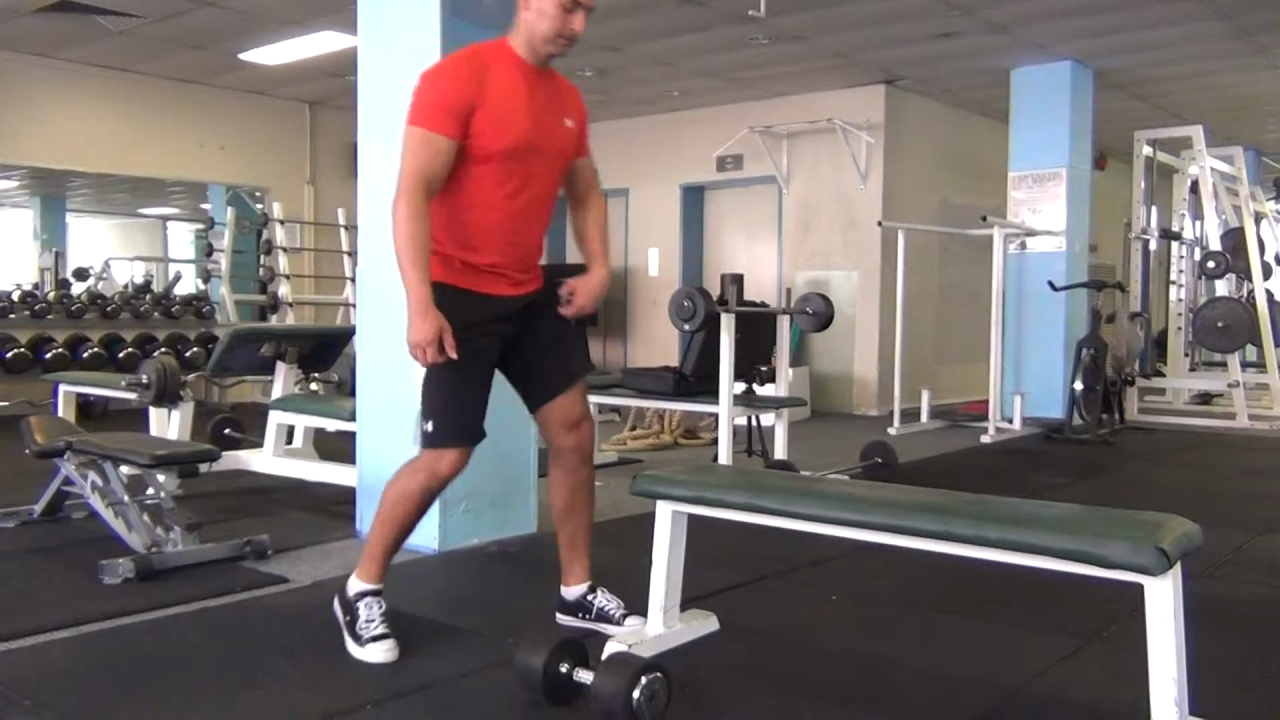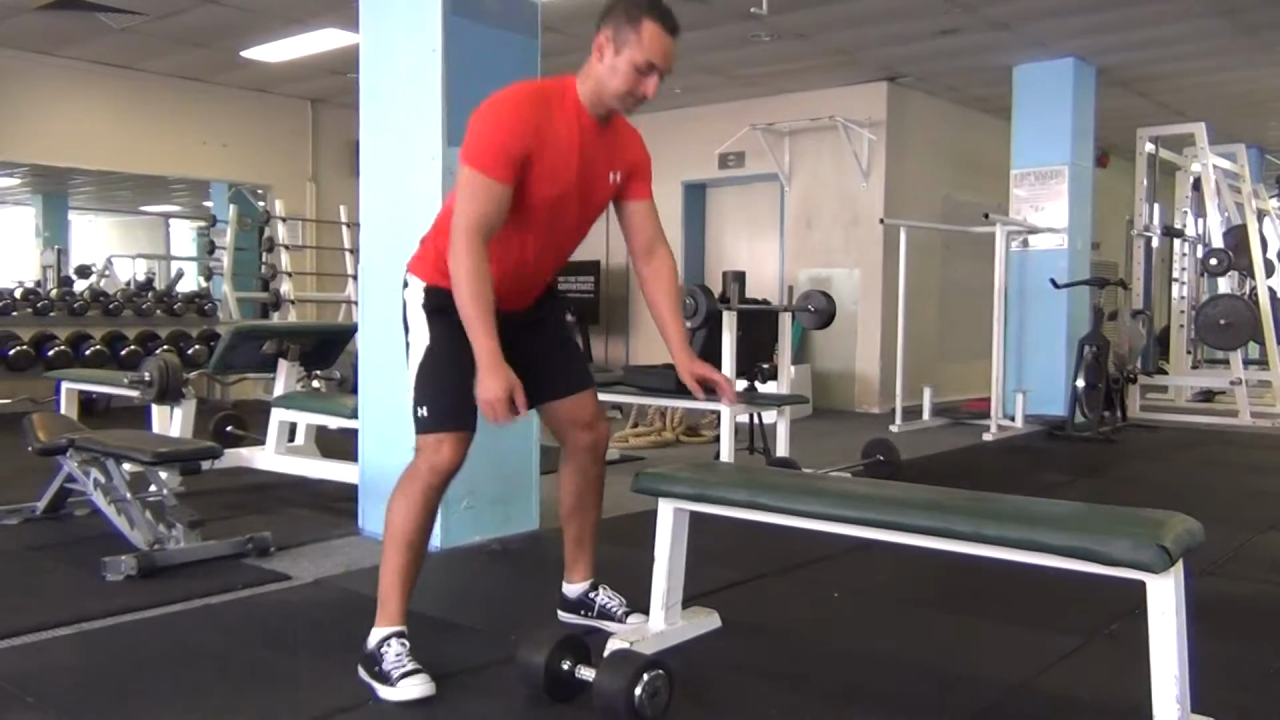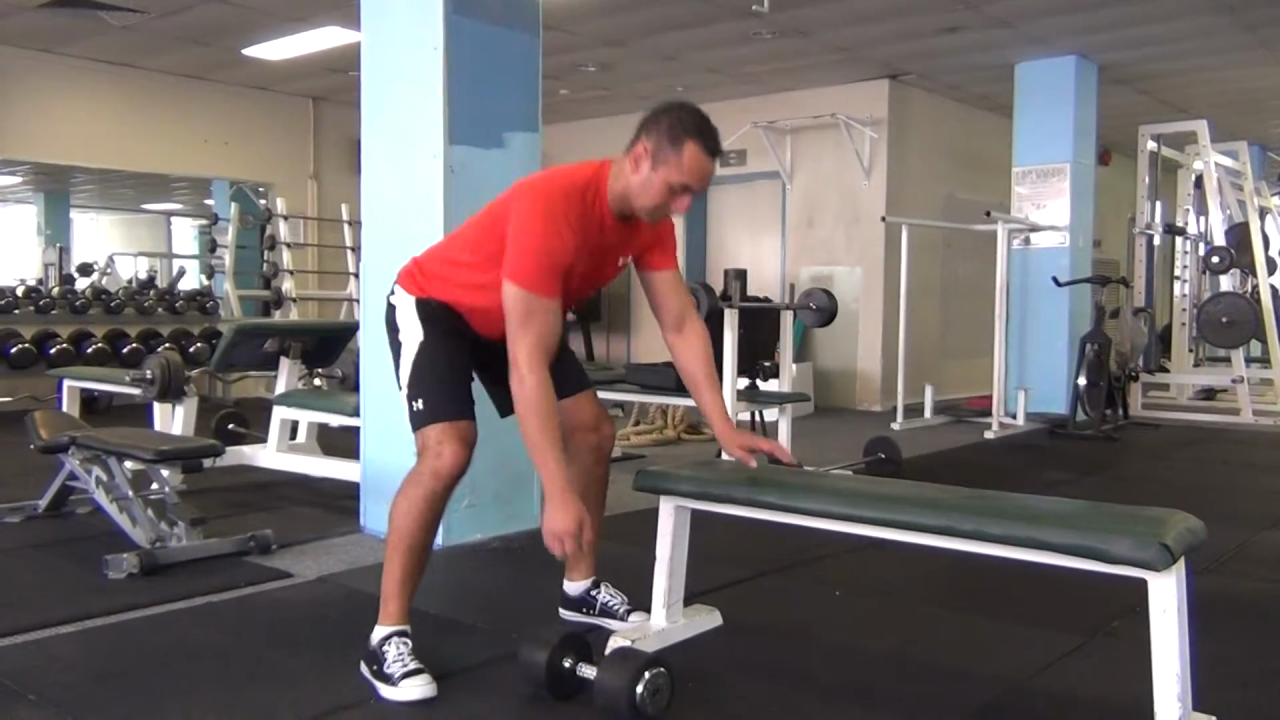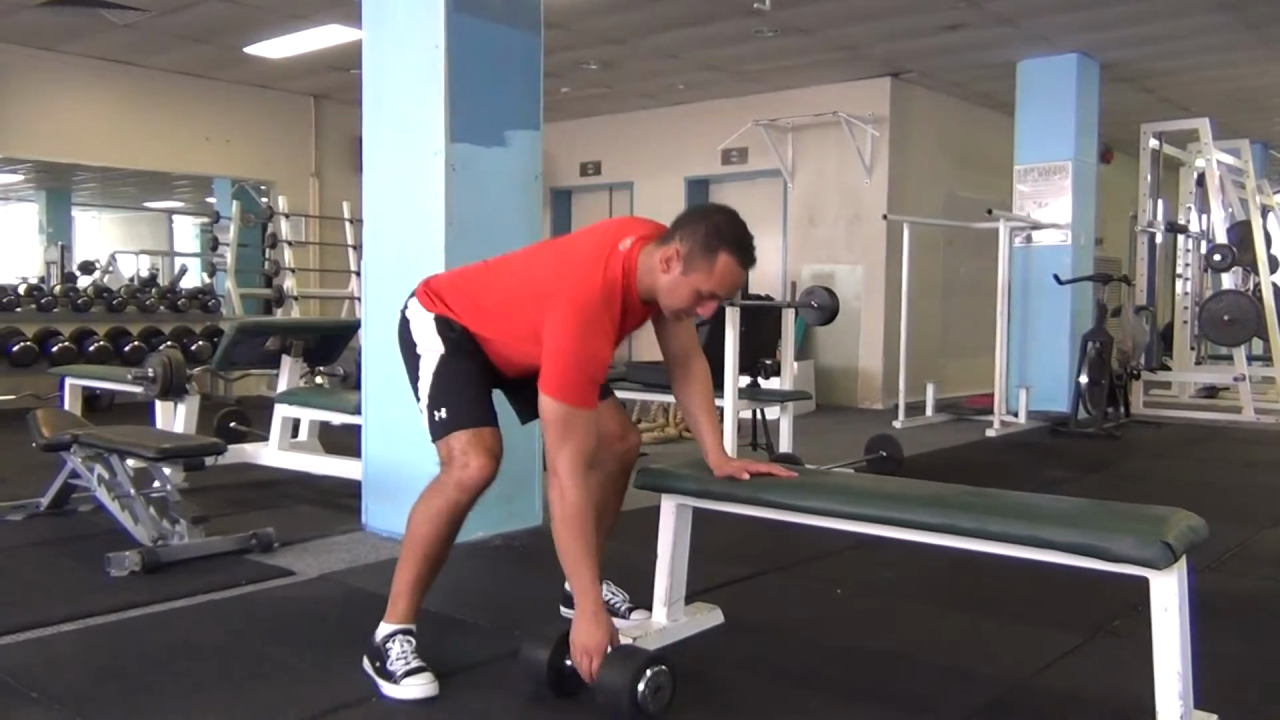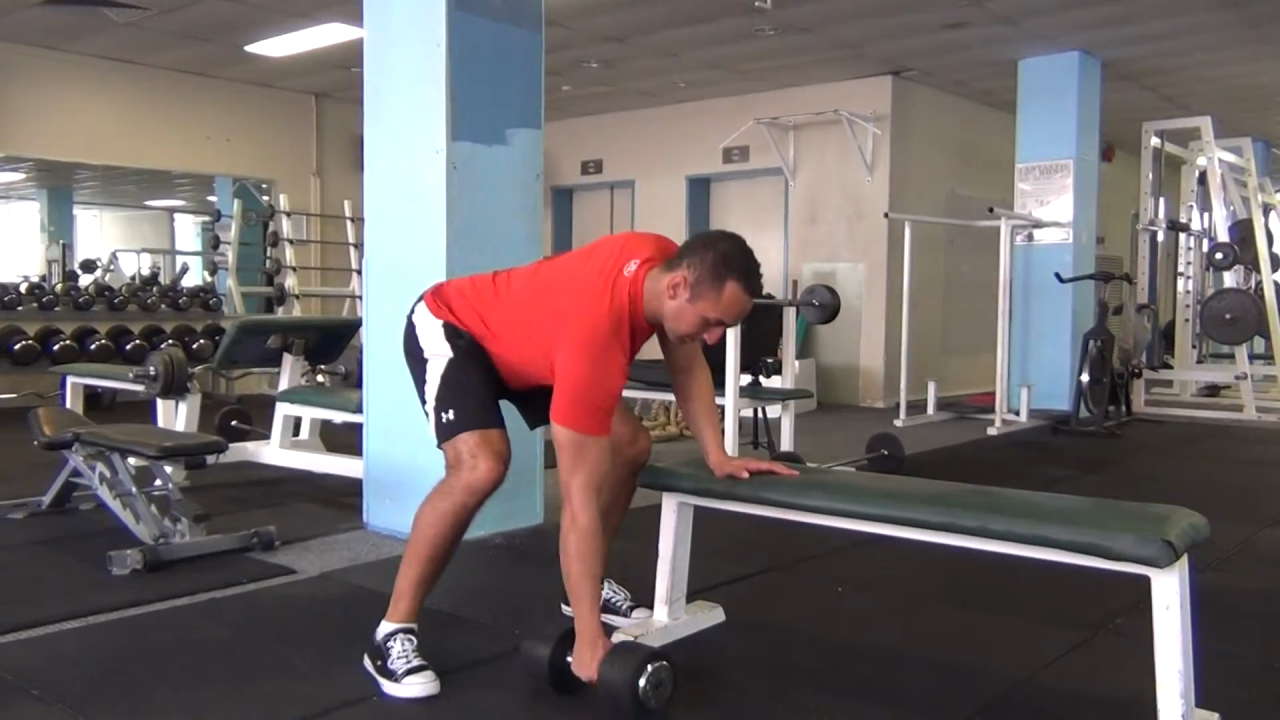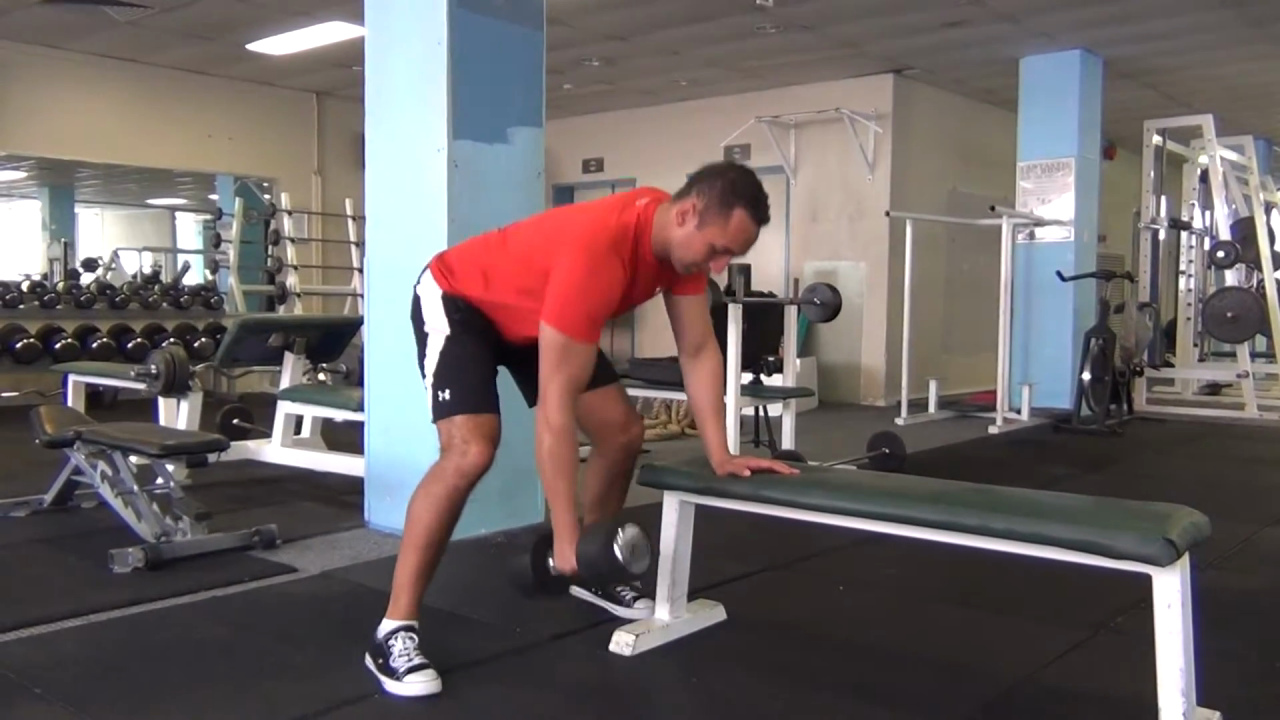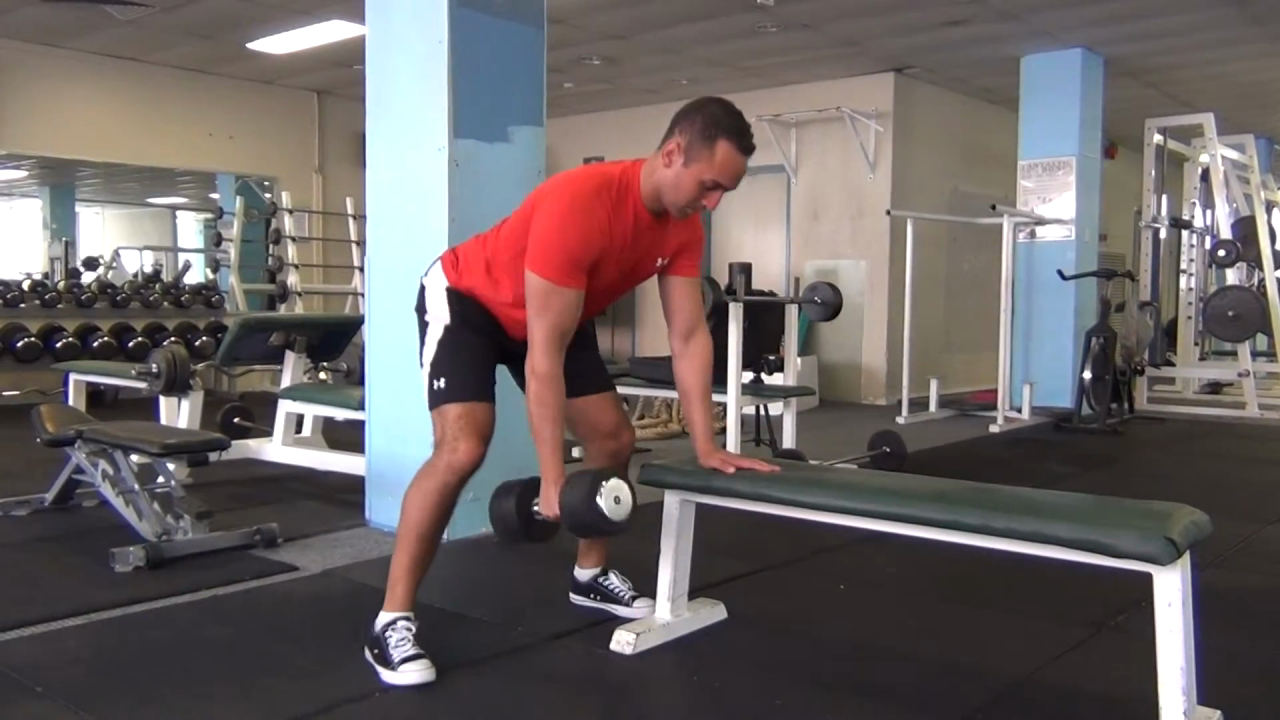
dt=0.3s
person 1, frame 1
left shoulder: (569, 101)
right shoulder: (458, 78)
left elbow: (586, 194)
right elbow: (413, 196)
left wrist: (598, 265)
right wrist: (420, 304)
left hip: (530, 294)
right hip: (457, 293)
left knee: (574, 433)
right knee: (446, 458)
left ankle: (577, 592)
right ankle: (362, 590)
person 1, frame 2
left shoulder: (626, 146)
right shoulder: (513, 114)
left elbow: (650, 250)
right elbow: (468, 241)
left wrist: (682, 353)
right wrist: (489, 359)
left hip: (529, 298)
right hip: (447, 289)
left knee: (587, 431)
right knee: (442, 452)
left ankle: (578, 590)
right ankle: (386, 633)
person 1, frame 3
left shoulder: (647, 214)
right shoulder: (552, 207)
left elbow: (682, 325)
right elbow: (527, 365)
left wrist: (725, 429)
right wrist: (558, 499)
left hip: (510, 317)
right hip: (433, 304)
left knee: (594, 431)
right knee: (447, 453)
left ankle: (580, 591)
right ankle: (388, 634)
person 1, frame 4
left shoulder: (661, 262)
right shoulder: (584, 306)
left elbow: (686, 365)
right elbow: (565, 475)
left wrist: (717, 457)
right wrist: (593, 611)
left hip: (518, 333)
right hip: (445, 322)
left knee: (619, 442)
right knee: (473, 464)
left ankle: (579, 590)
right ankle: (392, 633)
person 1, frame 5
left shoulder: (666, 266)
right shoulder: (595, 338)
left elbow: (689, 368)
right elbow: (579, 504)
left wrist: (718, 458)
right wrist: (589, 640)
left hip: (523, 338)
right hip: (450, 329)
left knee: (630, 447)
right knee: (481, 468)
left ankle: (590, 587)
right ankle: (393, 633)
person 1, frame 6
left shoulder: (677, 232)
right shoulder: (595, 253)
left elbow: (698, 351)
right elbow: (555, 411)
left wrist: (721, 455)
right wrist: (565, 539)
left hip: (533, 311)
right hip: (456, 299)
left knee: (623, 431)
right knee: (471, 452)
right ankle: (395, 630)
person 1, frame 7
left shoulder: (683, 226)
right shoulder: (577, 203)
left elbow: (688, 336)
right elbow: (544, 354)
left wrist: (706, 447)
right wrist: (552, 481)
left hip: (558, 309)
right hip: (465, 298)
left knee: (614, 439)
right knee: (464, 448)
left ankle: (589, 575)
right ankle: (393, 620)
